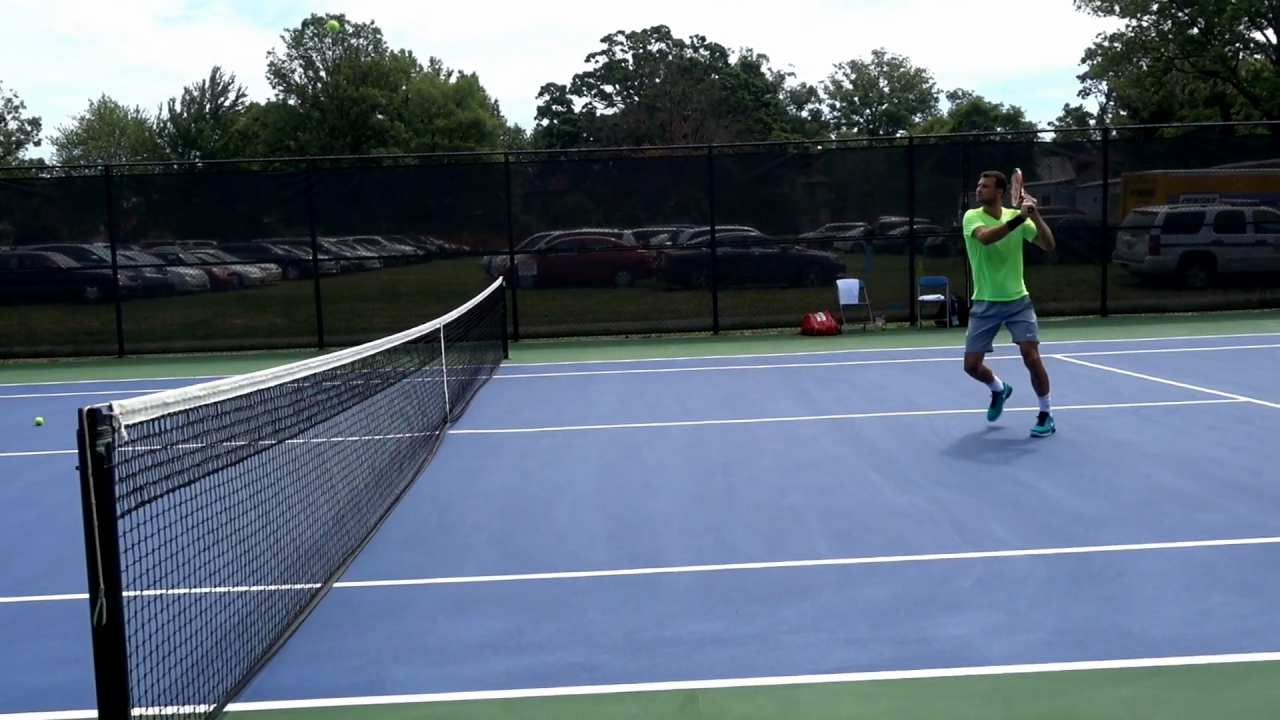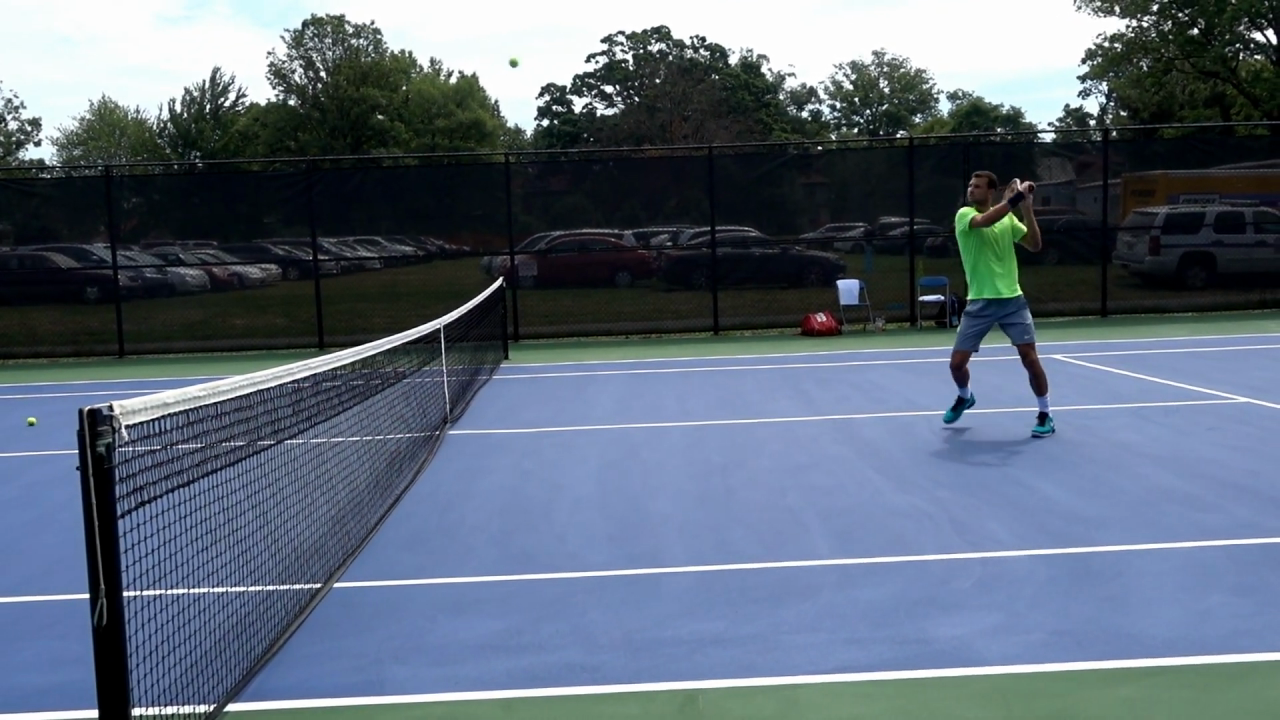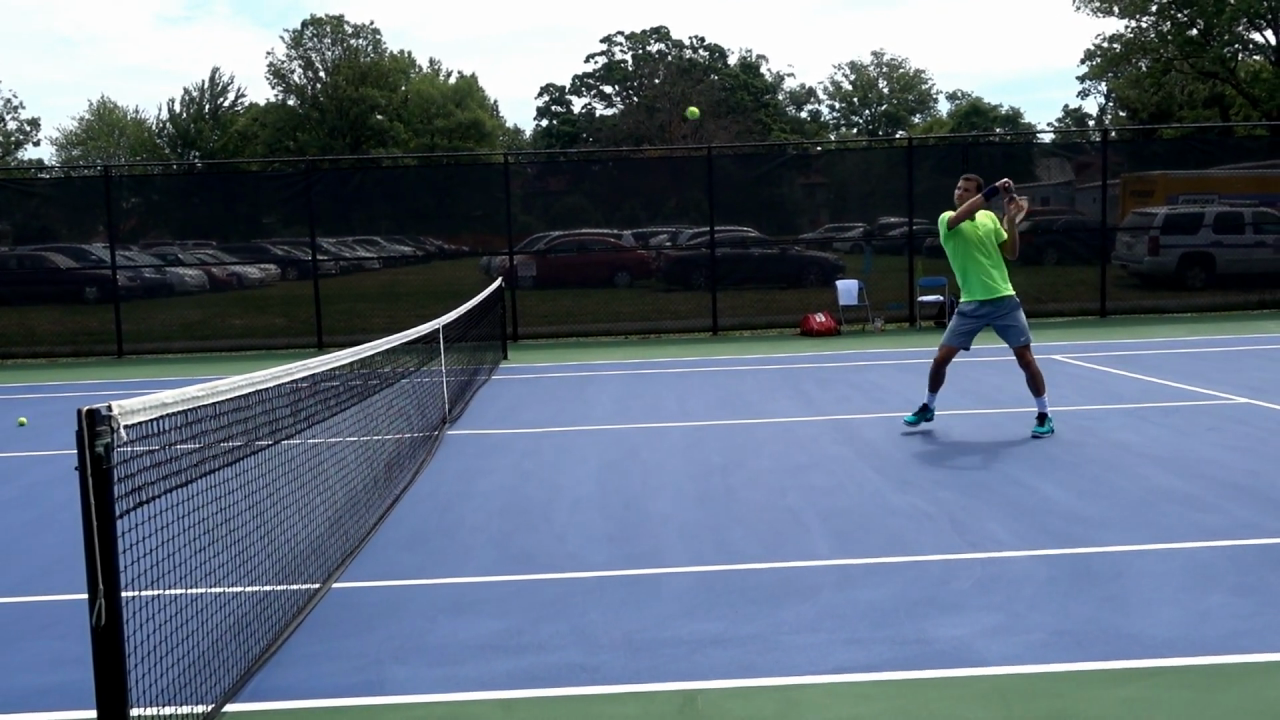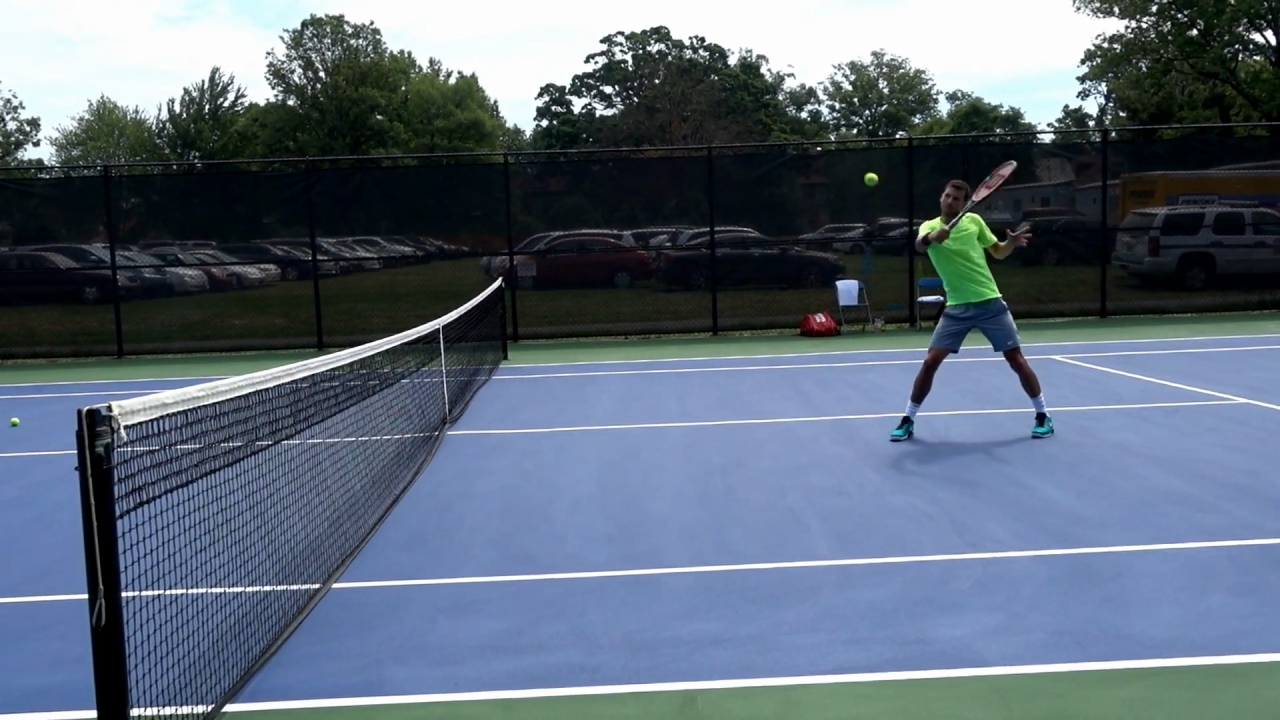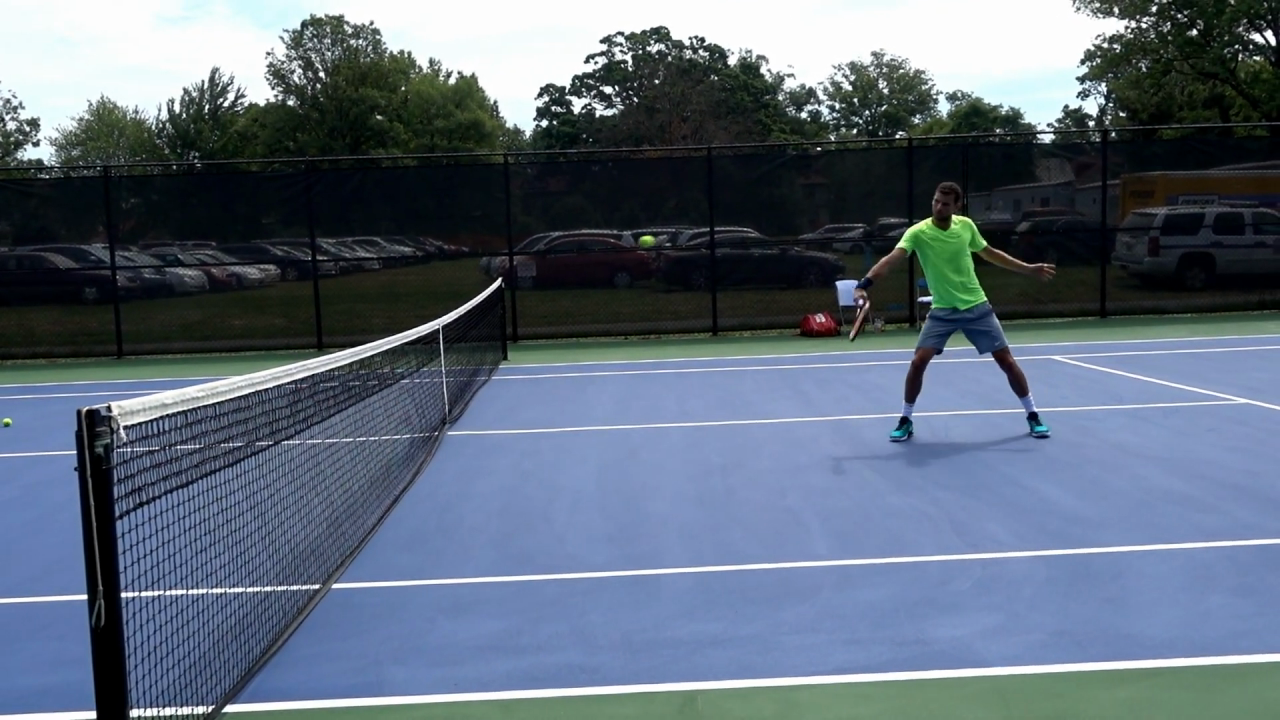
dt=0.1s
person 1, frame 1
left shoulder: (1017, 217)
right shoulder: (972, 216)
left elbow: (1049, 245)
right elbow: (986, 237)
left wrist: (1035, 215)
right wrist: (1018, 218)
left hip: (1017, 300)
right hip: (985, 303)
left knee: (1031, 357)
right knee: (971, 365)
left ankle: (1046, 414)
right ankle: (999, 389)
person 1, frame 2
left shoulder: (1008, 217)
right shoulder: (964, 215)
left elbow: (1035, 246)
right elbow: (984, 222)
left wrist: (1027, 209)
right wrist: (1013, 198)
left hip: (1012, 300)
right hip: (979, 303)
left knee: (1030, 358)
right knee: (957, 363)
left ankle: (1045, 415)
right ankle: (964, 396)
person 1, frame 3
left shoulder: (989, 218)
right shoulder: (948, 220)
left elbow: (1011, 253)
right elbow: (959, 216)
left wrist: (1011, 218)
right wrist: (992, 194)
left hip: (1004, 300)
right hip: (971, 304)
left knee: (1026, 359)
right knee: (941, 359)
left ankle: (1043, 415)
right ankle: (926, 407)
person 1, frame 4
left shoulder: (973, 221)
right shoulder: (929, 227)
left elbow: (998, 252)
right elbow: (919, 244)
left wrist: (1013, 242)
right wrist: (931, 239)
left hip: (990, 303)
right hip: (958, 308)
left knee: (1017, 361)
right knee: (931, 362)
left ankle: (1042, 415)
right ankle: (909, 418)
person 1, frame 5
left shoulder: (967, 226)
right shoulder: (918, 233)
left elbow: (989, 253)
right elbow: (892, 259)
left wrist: (1028, 268)
right wrist: (864, 285)
left hip: (977, 307)
right hip: (942, 311)
left knee: (1007, 362)
right knee: (918, 363)
left ankle: (1032, 415)
right ankle: (906, 420)
